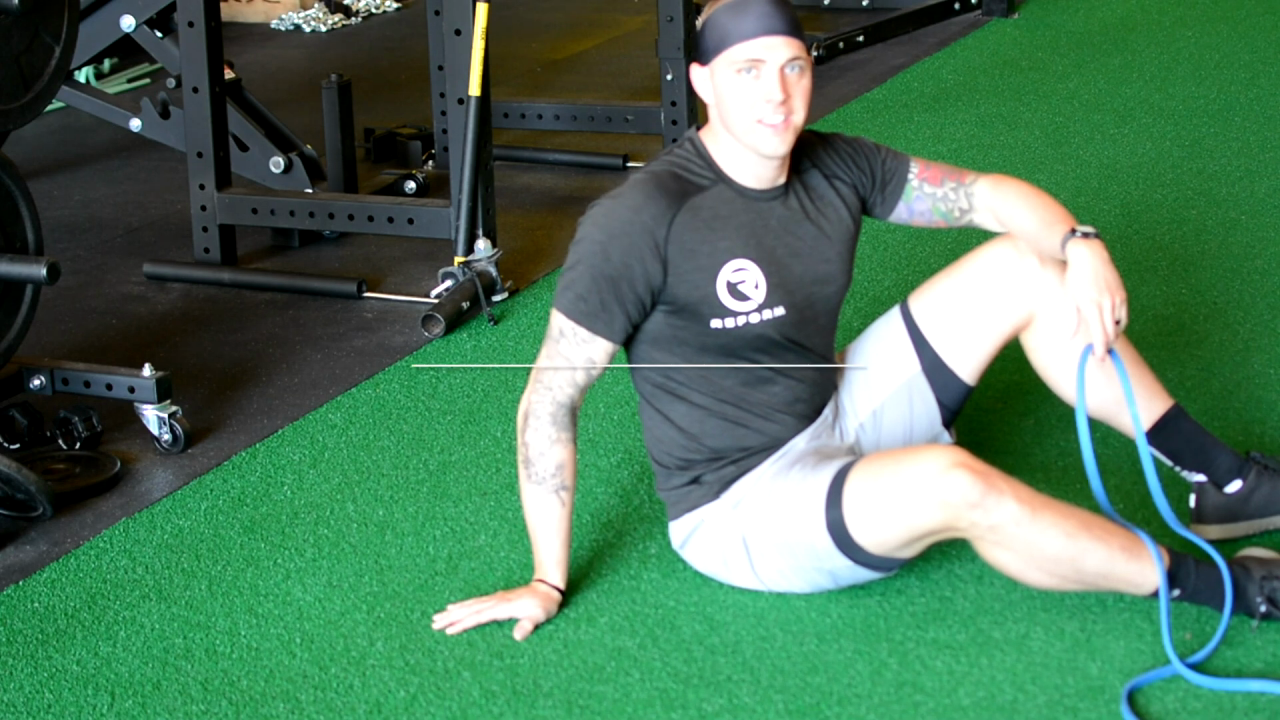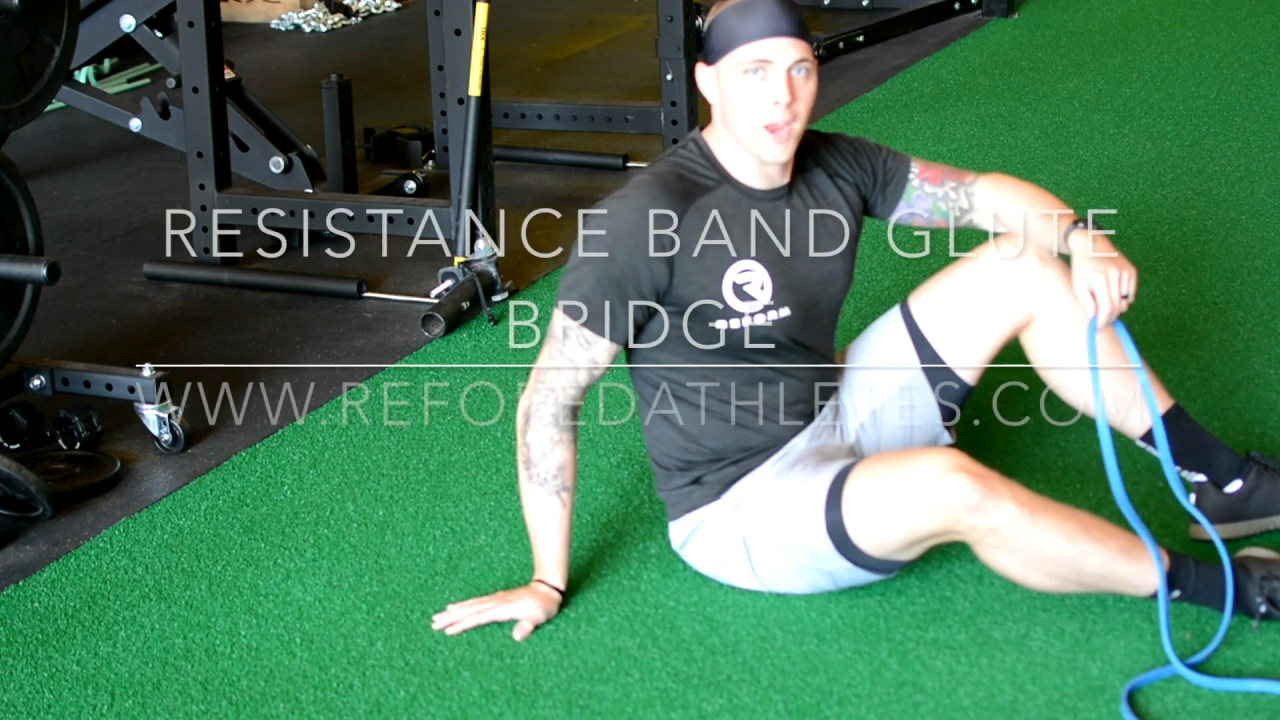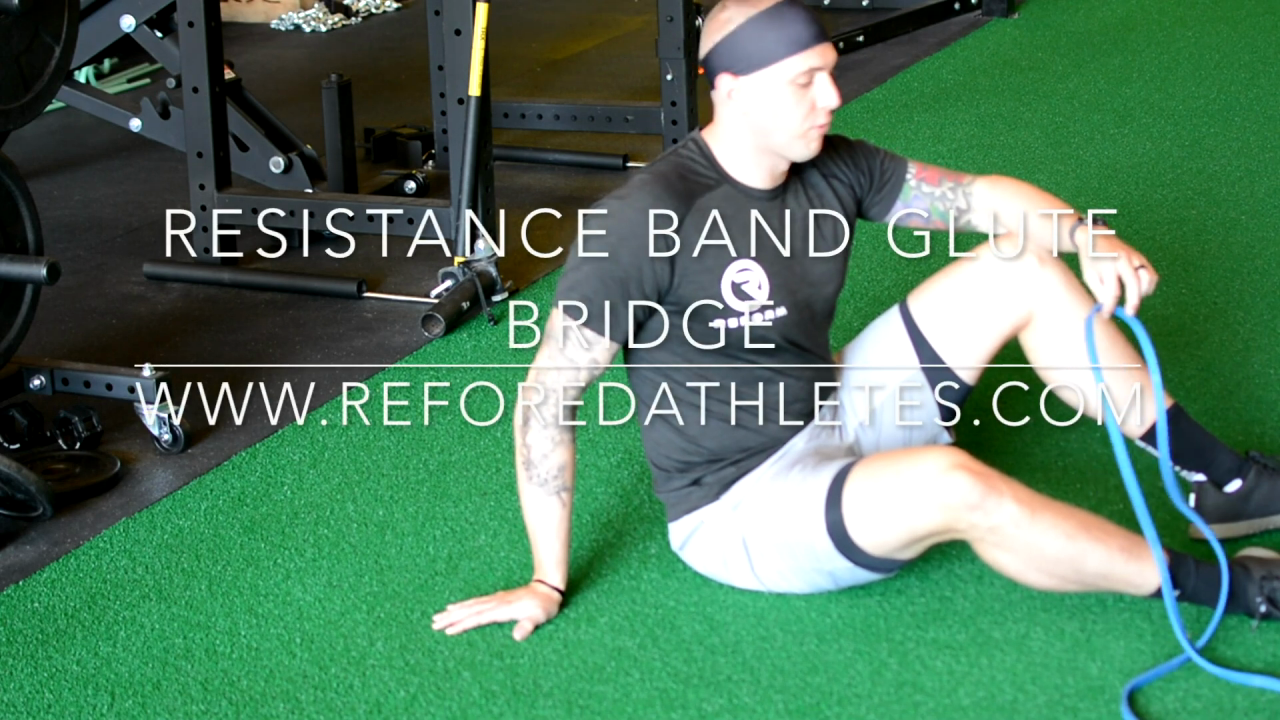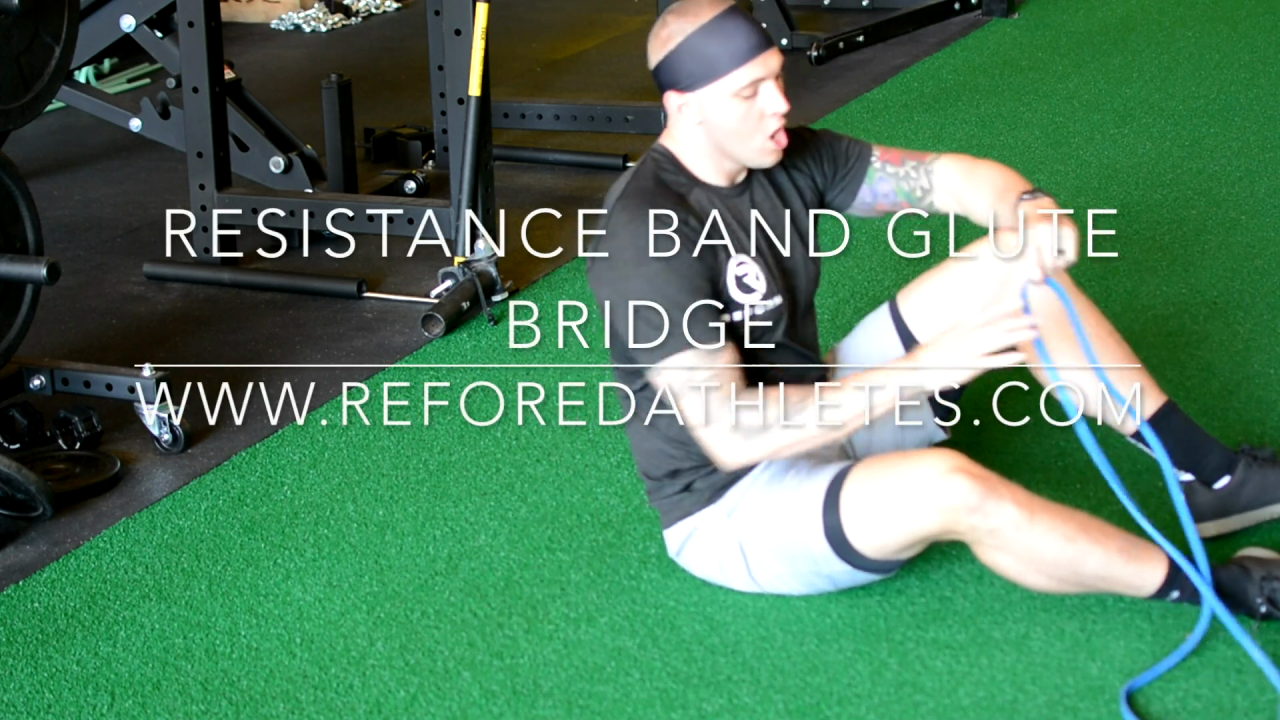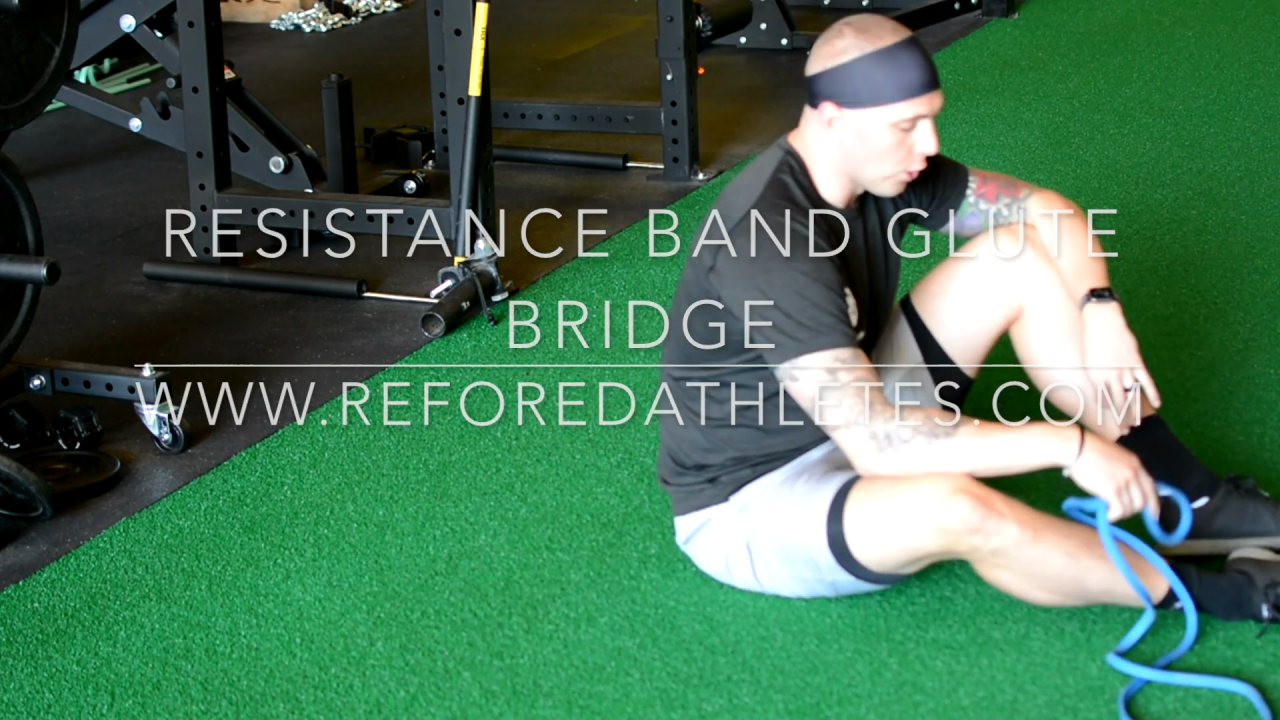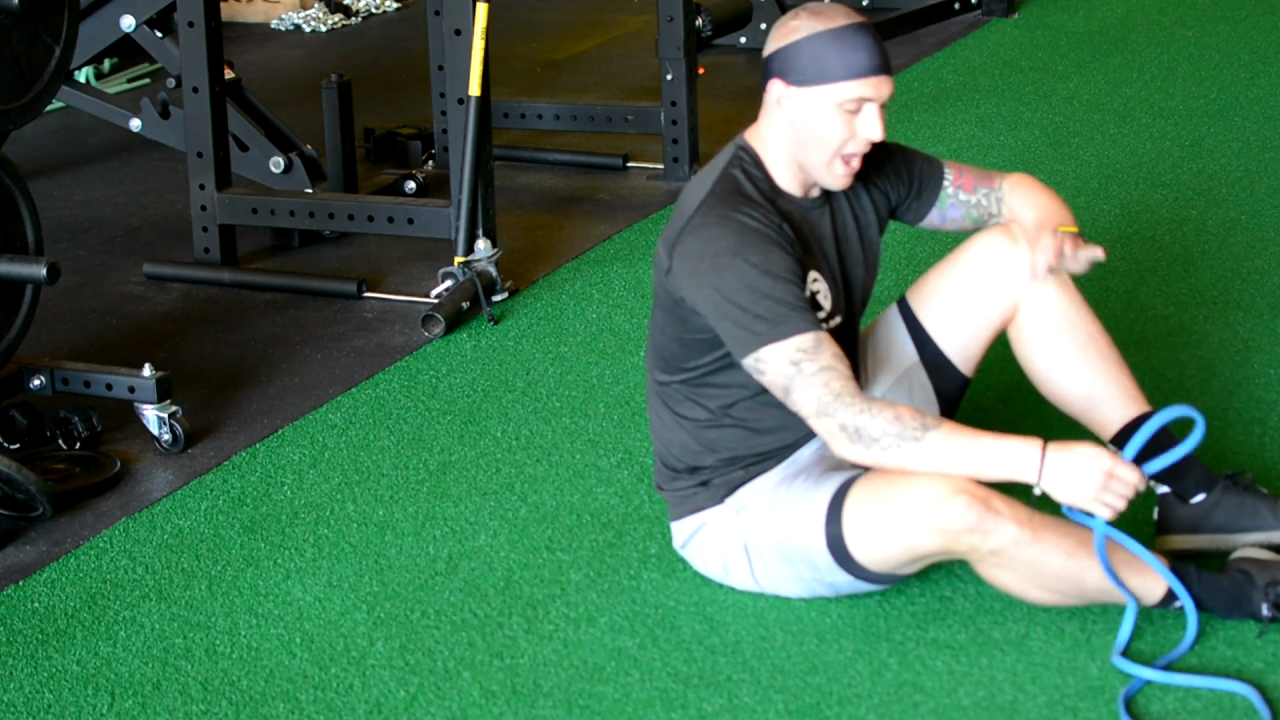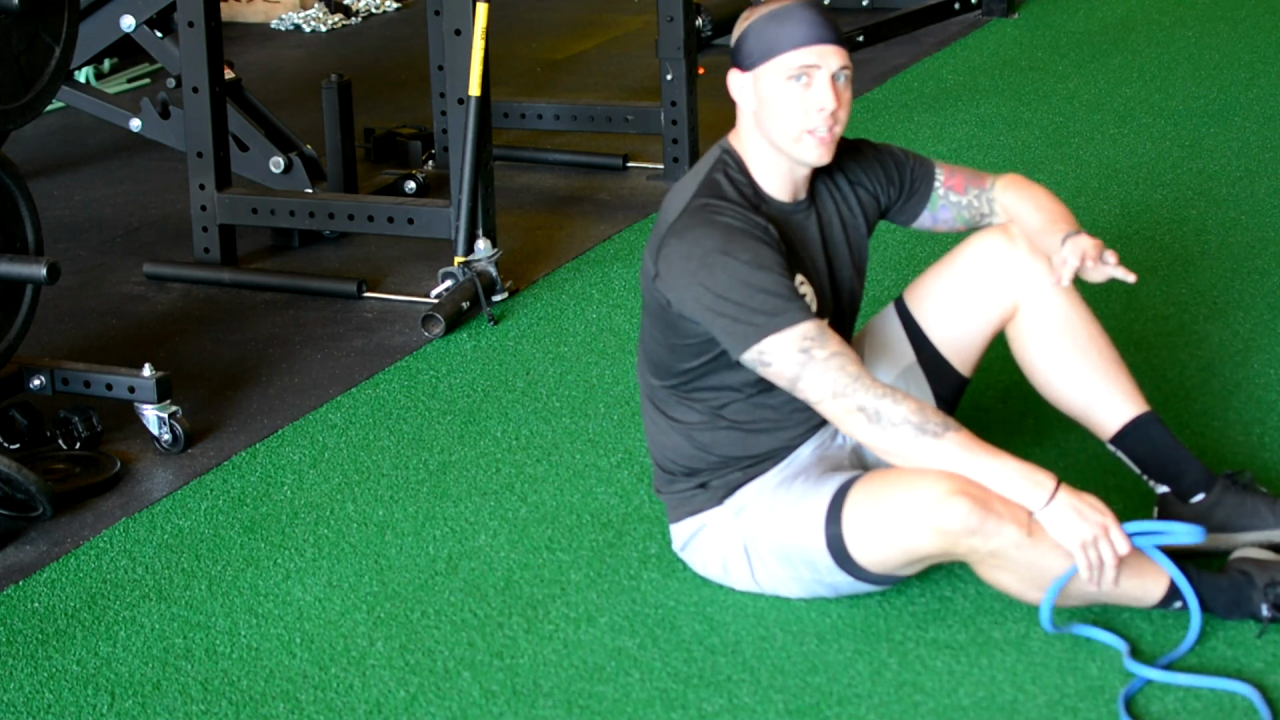
dt=0.7s
person 1, frame 1
left shoulder: (835, 165)
right shoulder: (642, 220)
left elbow: (988, 193)
right elbow: (549, 400)
left wrist: (1082, 245)
right wrist: (548, 583)
left hip: (837, 416)
right hip: (741, 509)
left knee: (1025, 267)
right knee: (951, 481)
right ankle: (1206, 583)
person 1, frame 2
left shoulder: (835, 165)
right shoulder: (645, 220)
left elbow: (987, 194)
right elbow: (548, 399)
left wrist: (1083, 237)
right wrist: (548, 583)
left hip: (837, 417)
right hip: (741, 509)
left knee: (1025, 267)
right knee: (949, 484)
right ankle: (1201, 583)
person 1, frame 3
left shoulder: (832, 166)
right shoulder: (648, 219)
left elbow: (982, 196)
right elbow: (547, 397)
left wrist: (1091, 238)
right wrist: (547, 583)
left hip: (832, 419)
right hip: (741, 510)
left knee: (1025, 267)
right knee: (950, 482)
right ankle: (1207, 585)
person 1, frame 4
left shoulder: (786, 156)
right shoulder: (648, 233)
left elbow: (952, 174)
right elbow: (730, 437)
left wrist: (1031, 207)
right wrist: (913, 372)
left hip: (817, 425)
right hip: (732, 512)
left knee: (1012, 267)
right knee: (950, 486)
left ankle: (1211, 479)
right ankle: (1206, 586)
person 1, frame 5
left shoulder: (884, 166)
right shoulder: (766, 243)
left elbow: (1048, 211)
right elbow: (876, 444)
left wrist: (1102, 311)
right wrist: (1069, 446)
left hip: (845, 419)
right hip: (749, 507)
left knee: (1020, 255)
right knee: (956, 506)
left ankle: (1187, 497)
right ankle: (1209, 591)
person 1, frame 6
left shoulder: (855, 165)
right shoulder: (724, 236)
left elbow: (1014, 193)
right elbow: (847, 426)
left wrist: (1053, 238)
right wrist: (1043, 463)
left hip: (841, 418)
right hip: (745, 509)
left knee: (1010, 254)
right knee: (956, 507)
left ankle: (1191, 496)
right ankle: (1200, 591)
person 1, frame 7
left shoulder: (846, 168)
right shoulder: (709, 239)
left elbow: (1010, 194)
right elbow: (858, 407)
left wrist: (1070, 241)
right wrist: (1047, 496)
left hip: (835, 418)
right hip: (745, 509)
left knee: (1013, 251)
right knee: (954, 508)
left ankle: (1192, 495)
right ankle: (1202, 591)
